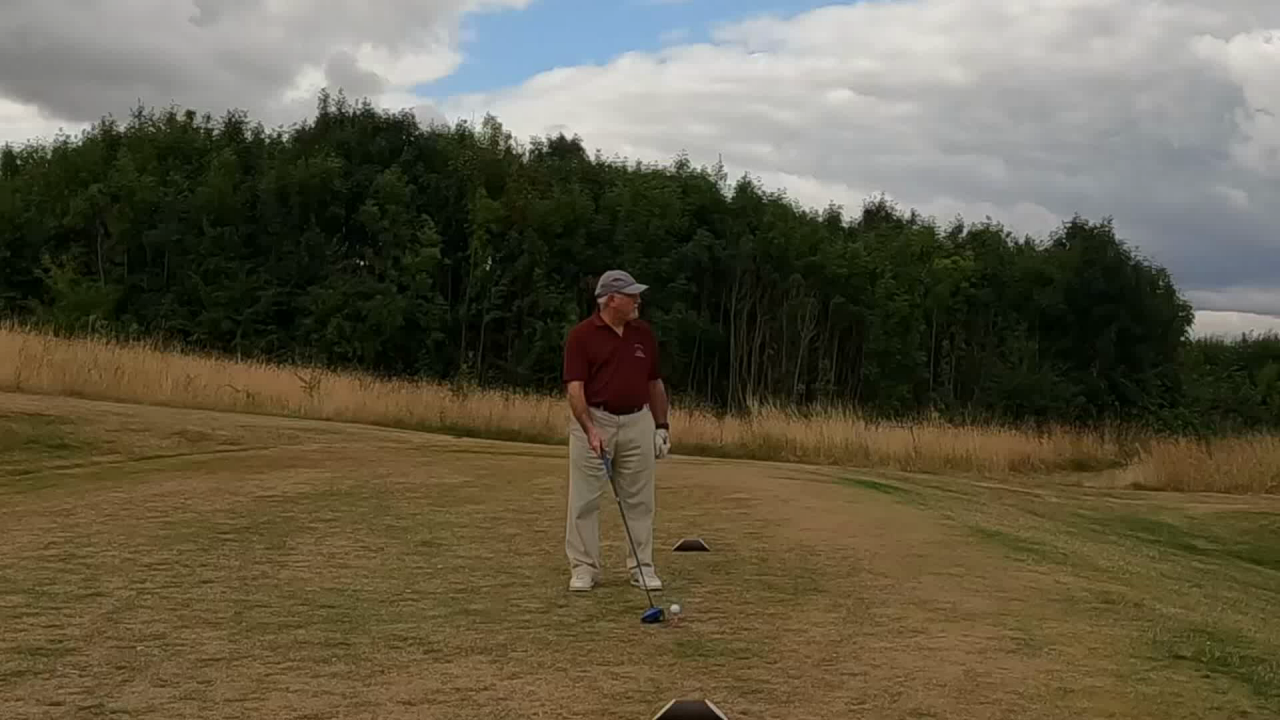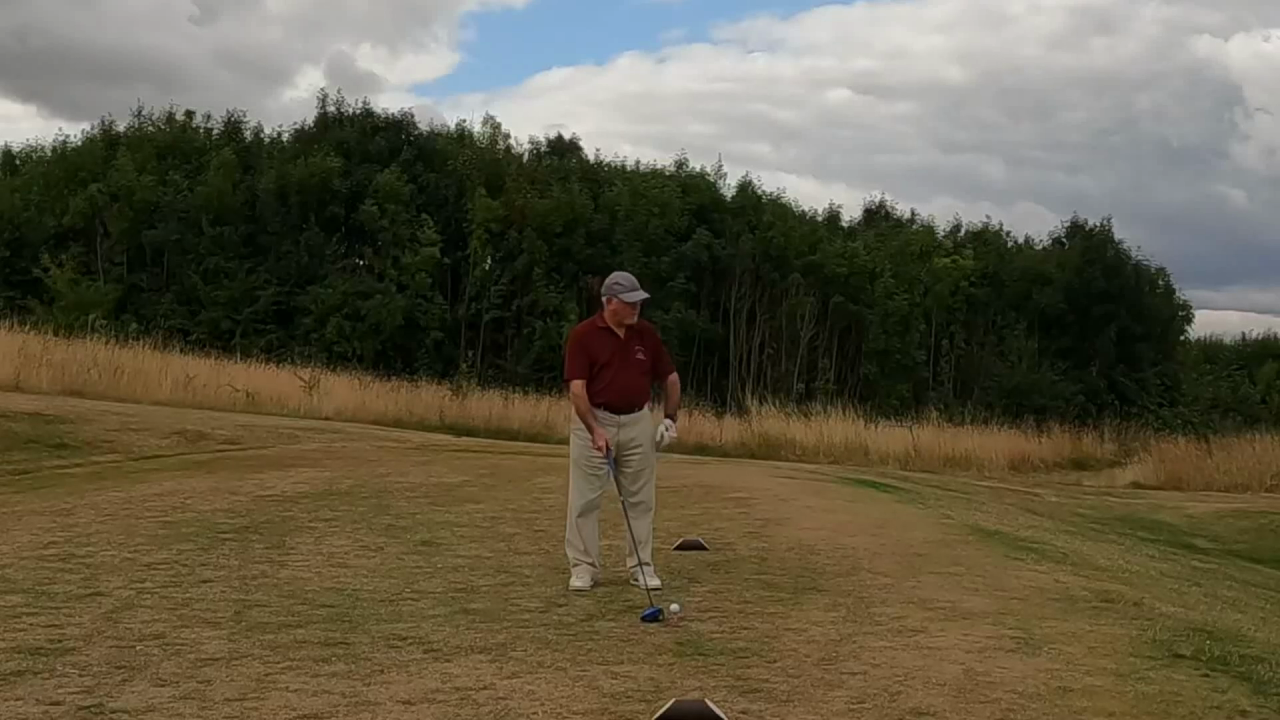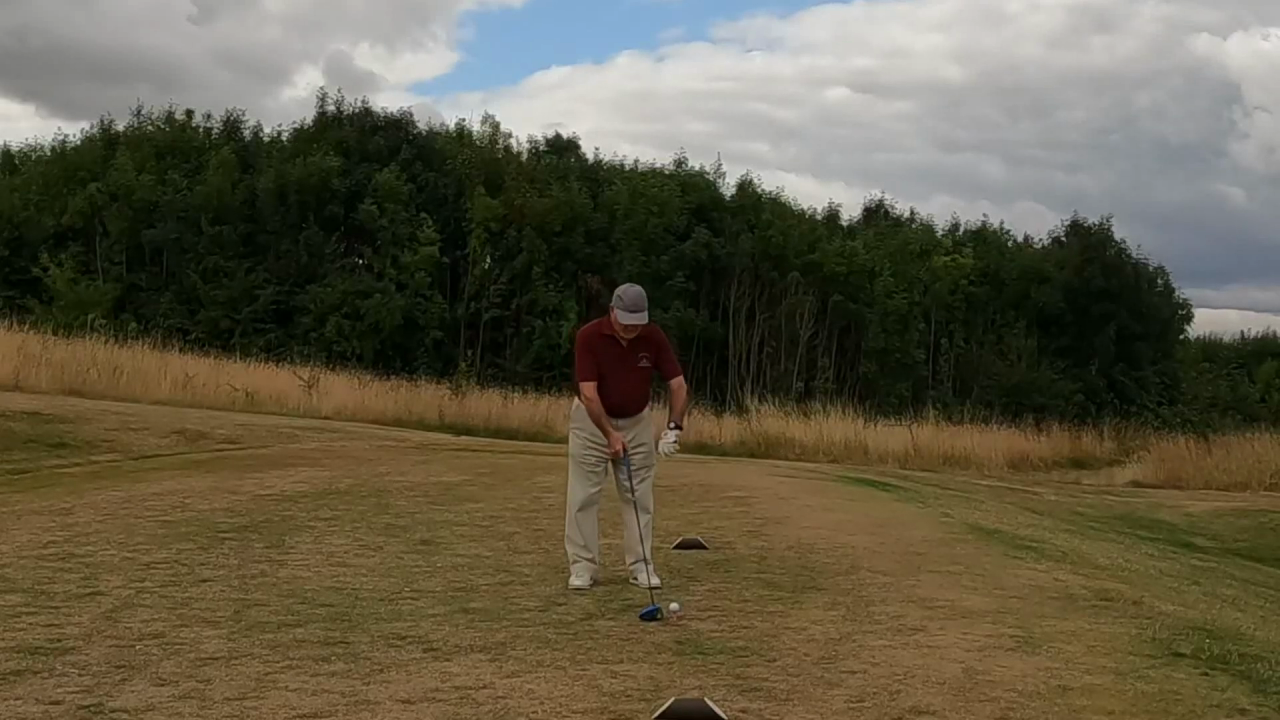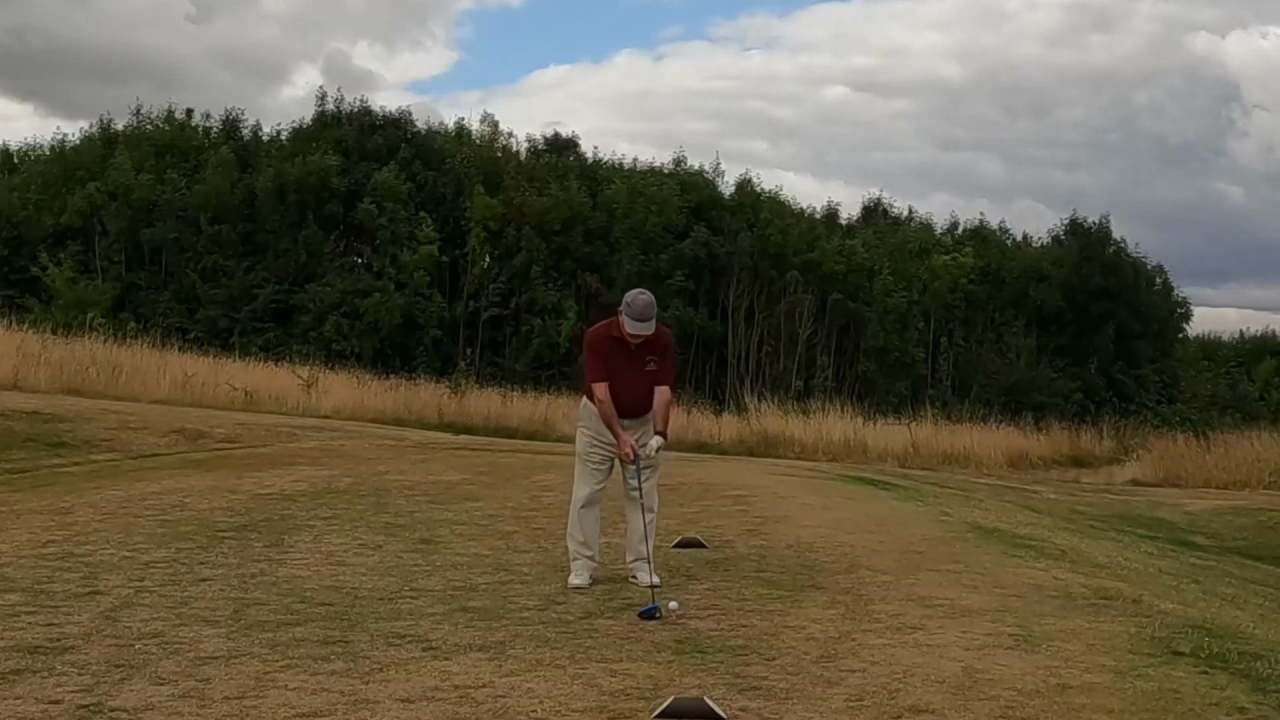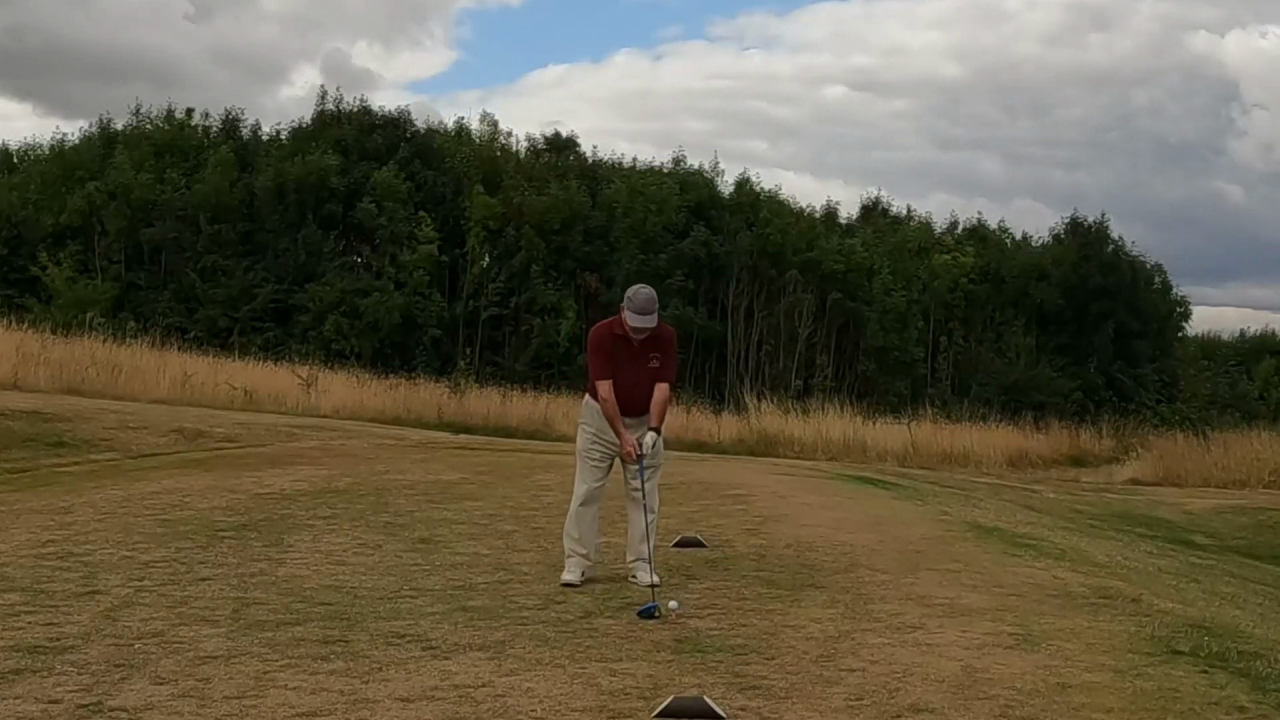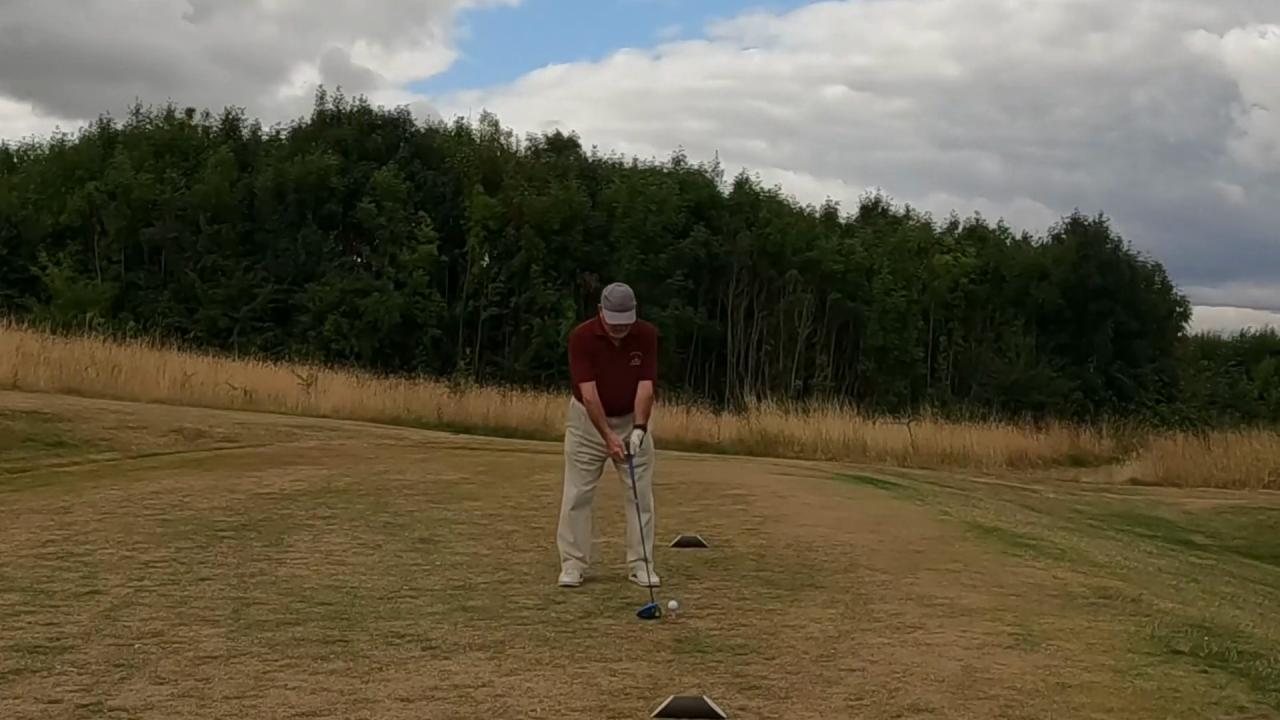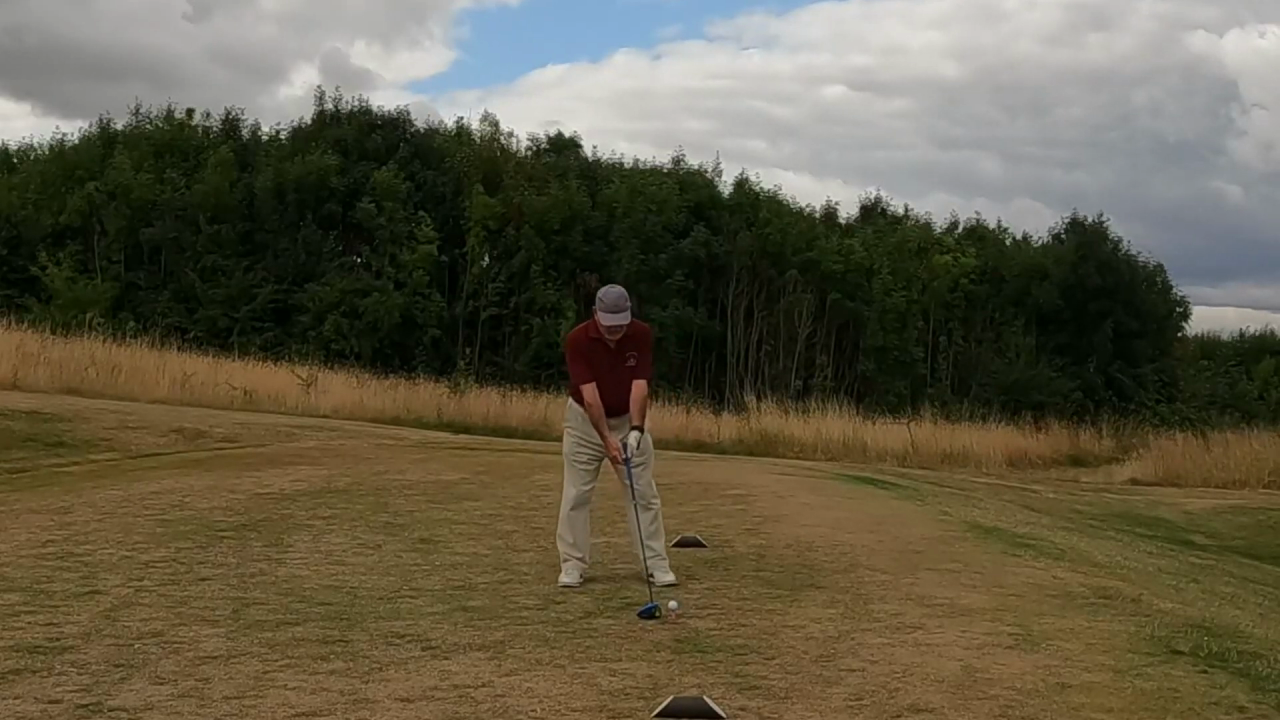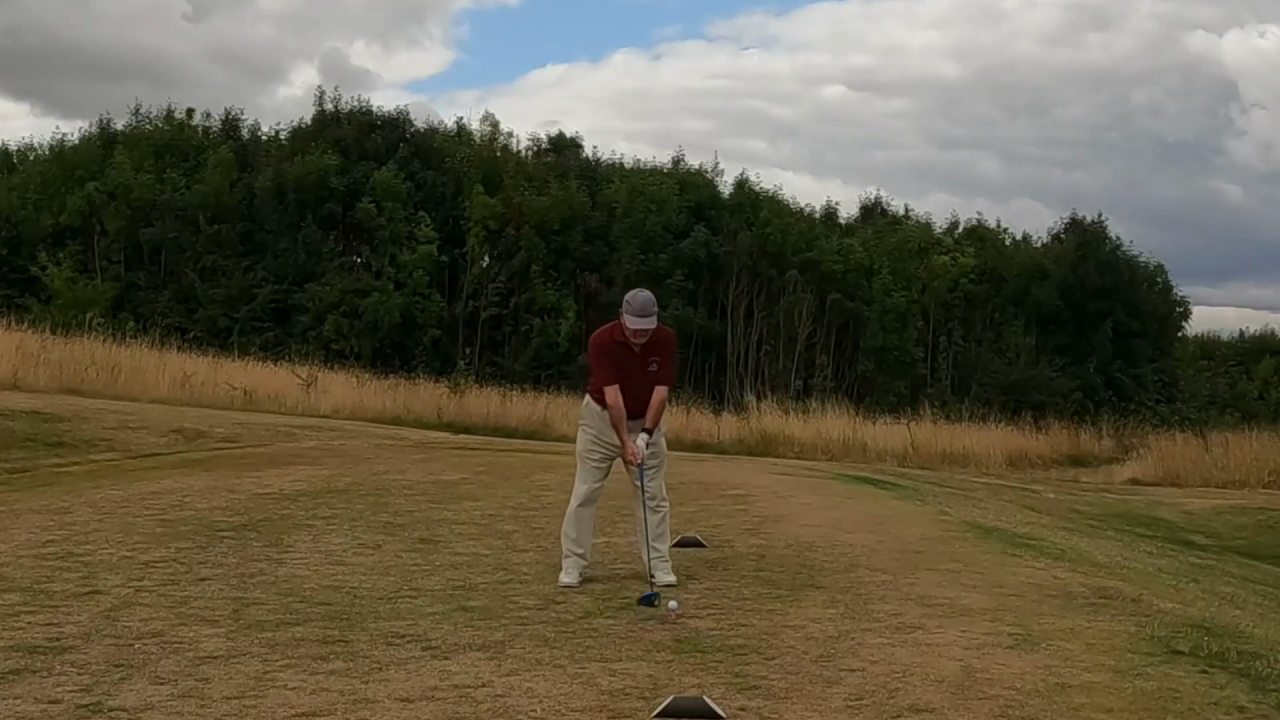
dt=0.3s
person 1, frame 1
left shoulder: (644, 333)
right shoulder: (581, 335)
left elbow: (655, 384)
right elbow: (575, 389)
left wrist: (661, 427)
right wrist: (590, 430)
left hip: (638, 423)
right hip: (595, 422)
left knee: (639, 500)
right knee: (585, 500)
left ankle: (642, 567)
right ankle: (584, 568)
person 1, frame 2
left shoulder: (647, 333)
right shoulder: (583, 334)
left elbow: (670, 378)
right elbow: (577, 388)
left wrist: (669, 418)
right wrist: (594, 429)
left hip: (638, 422)
right hip: (594, 421)
left knee: (640, 500)
right knee: (585, 500)
left ankle: (641, 567)
right ankle: (583, 568)
person 1, frame 3
left shoulder: (655, 337)
right shoulder: (589, 335)
left elbow: (677, 383)
right elbow: (588, 392)
left wrist: (674, 427)
right wrist: (610, 435)
left hip: (636, 422)
right hip: (592, 421)
left knee: (639, 496)
right knee: (583, 496)
left ankle: (640, 565)
right ankle: (583, 566)
person 1, frame 4
left shoulder: (663, 339)
right shoulder: (597, 337)
left elbow: (663, 390)
right elbow: (600, 393)
left wrist: (659, 435)
right wrist: (619, 437)
left hip: (642, 422)
right hip: (598, 419)
left knee: (643, 496)
right knee: (587, 494)
left ankle: (640, 564)
right ankle: (582, 565)
person 1, frame 5
left shoulder: (666, 337)
right shoulder: (600, 335)
left elbow: (663, 388)
right elbow: (604, 391)
left wrist: (653, 431)
right wrist: (622, 435)
left hip: (644, 421)
right hip: (600, 418)
left knee: (644, 496)
right knee: (587, 491)
left ankle: (640, 564)
right ankle: (576, 562)
person 1, frame 6
left shoulder: (646, 335)
right shoulder: (581, 336)
left elbow: (645, 386)
right elbow: (589, 392)
left wrist: (639, 429)
right wrist: (608, 436)
left hip: (631, 420)
right hip: (587, 419)
left knee: (640, 495)
right knee: (577, 494)
left ankle: (640, 563)
right ankle: (573, 564)
person 1, frame 7
left shoulder: (642, 335)
right shoulder: (578, 339)
left elbow: (639, 386)
right elbow: (589, 394)
left wrist: (635, 430)
right wrist: (606, 438)
left hip: (629, 419)
right hip: (585, 420)
left knee: (644, 493)
right knee: (576, 494)
left ankle: (656, 563)
right ankle: (573, 565)
person 1, frame 8
left shoulder: (666, 339)
right shoulder: (602, 341)
left elbow: (661, 391)
right elbow: (613, 396)
left wrist: (646, 434)
right wrist: (624, 442)
left hip: (645, 420)
right hip: (601, 418)
left knee: (654, 495)
right knee: (585, 492)
left ankle: (659, 564)
right ankle: (573, 563)
